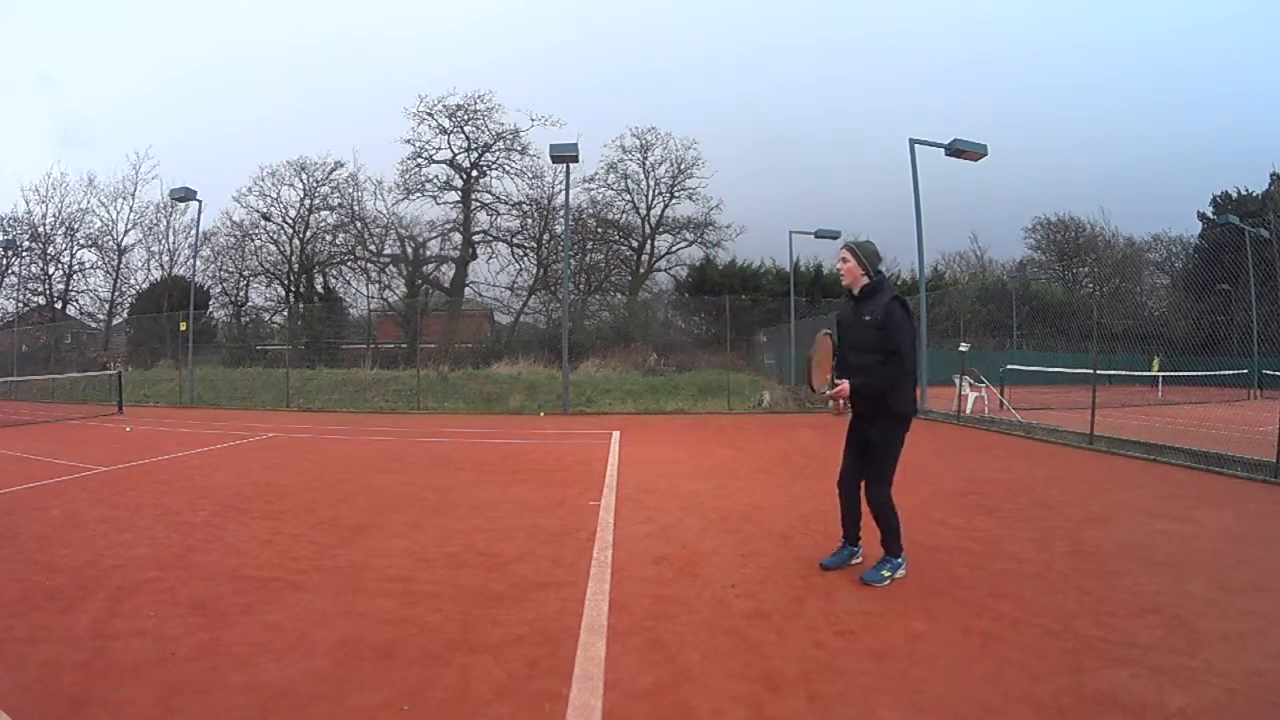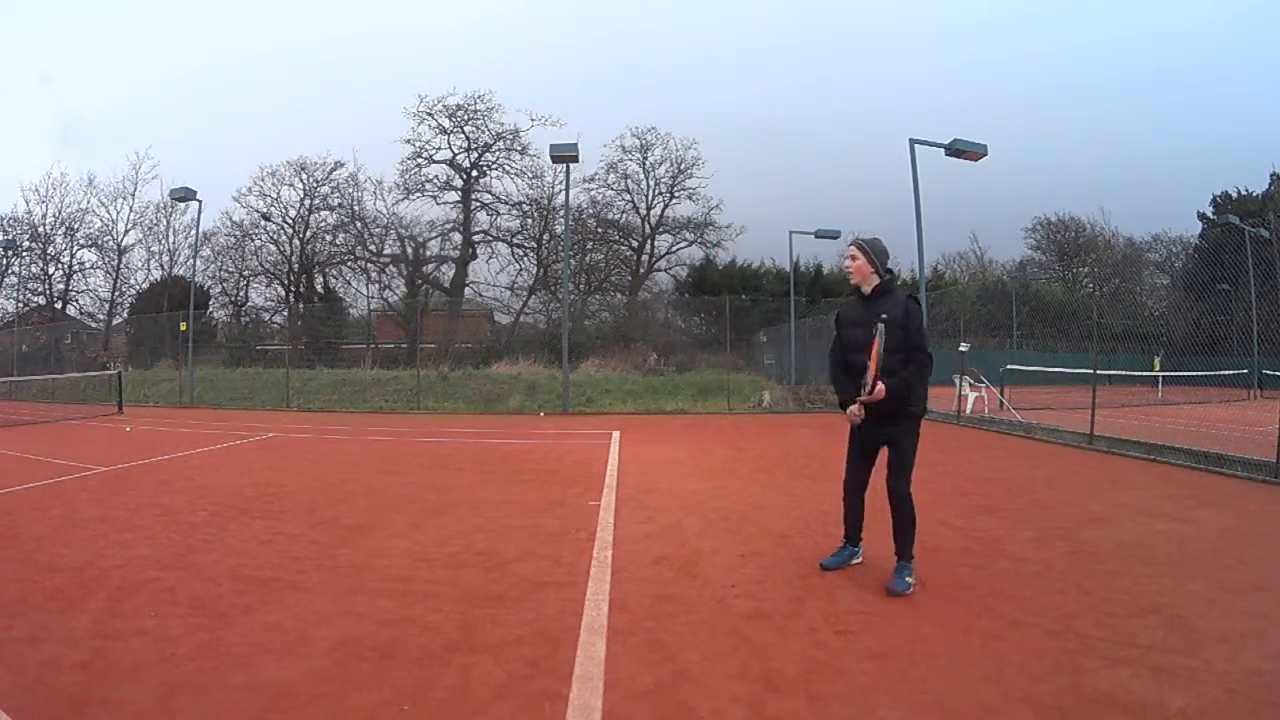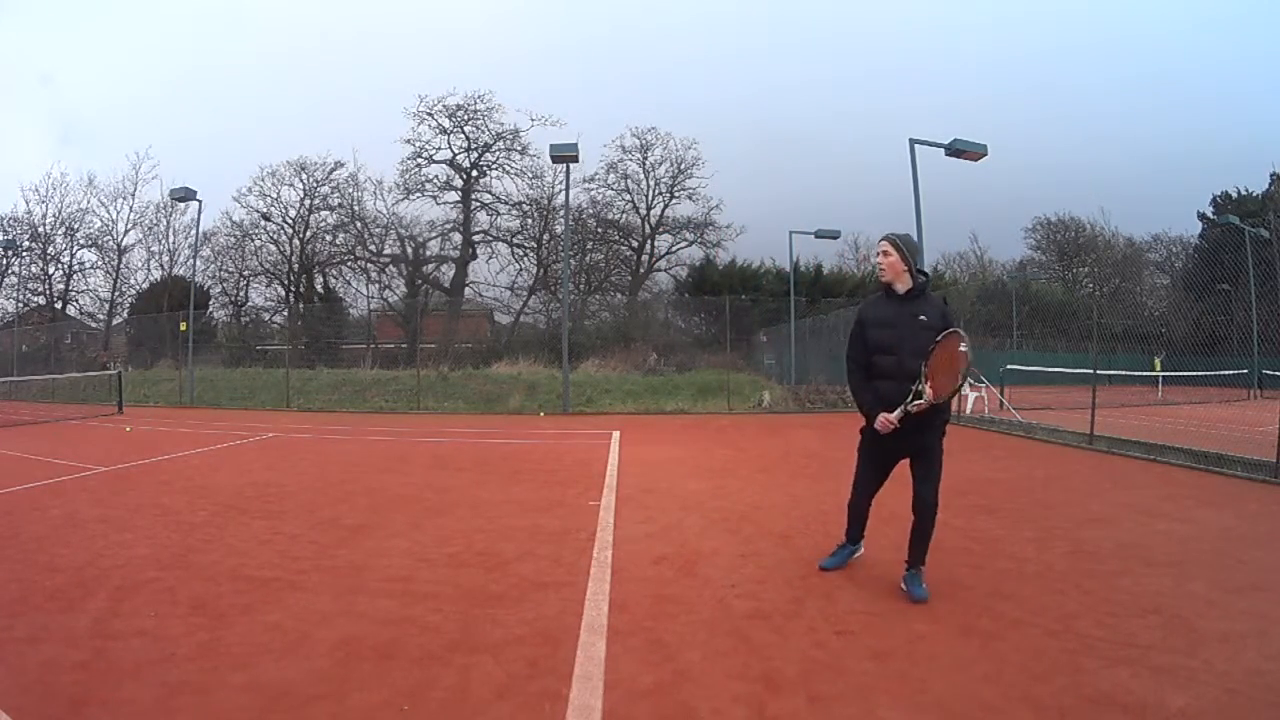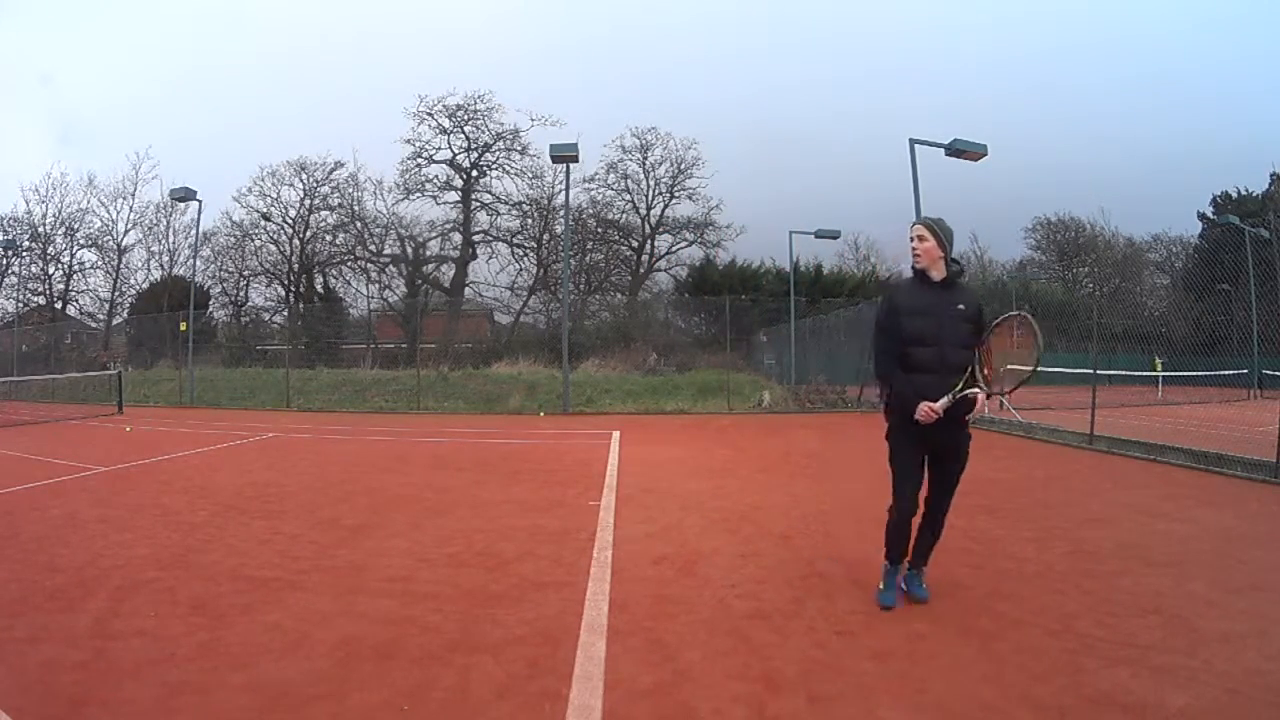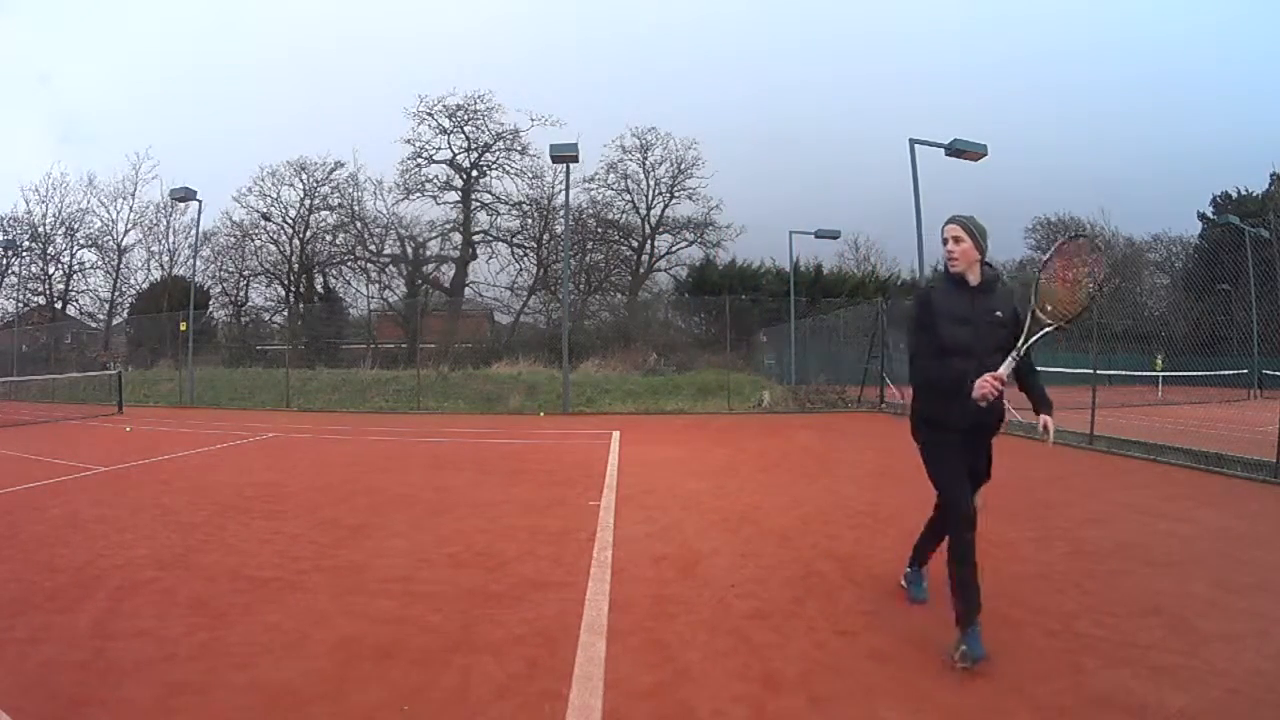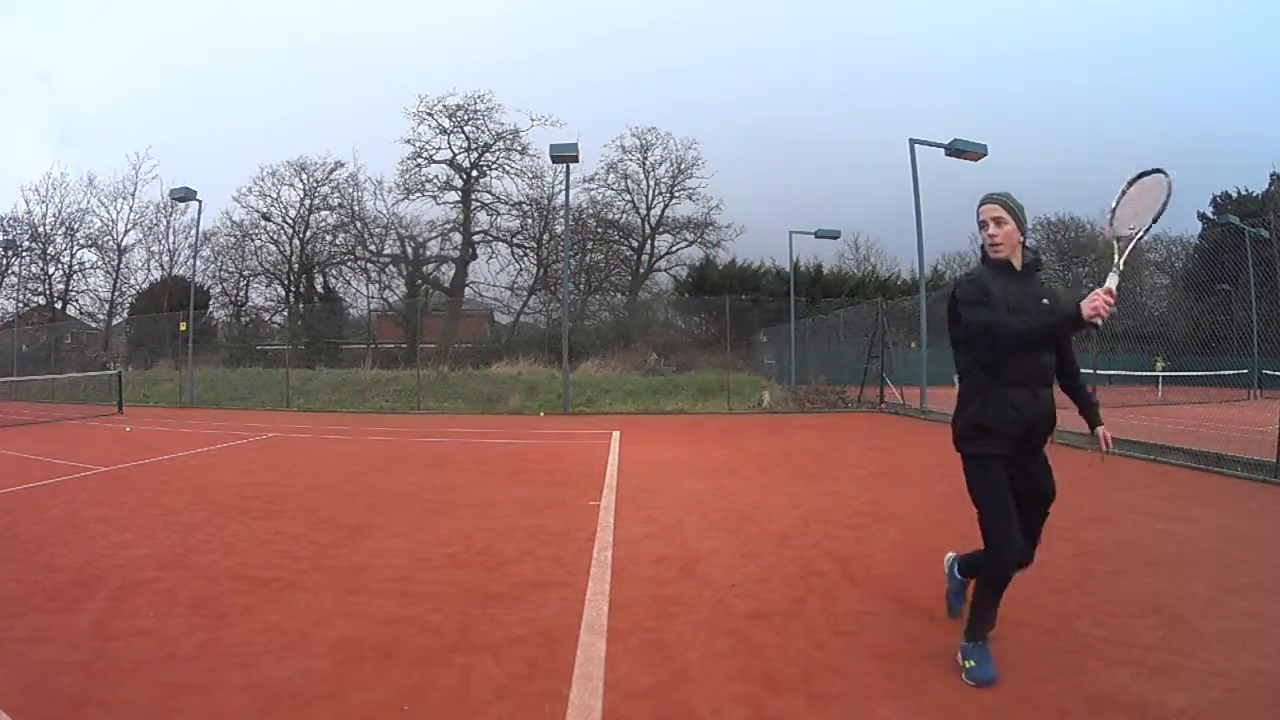
dt=0.2s
person 1, frame 1
left shoulder: (890, 307)
right shoulder: (848, 310)
left elbow: (901, 366)
left wrist: (856, 387)
right wrist: (843, 389)
left hip: (891, 413)
right hip: (863, 412)
left knee: (876, 488)
right knee: (847, 481)
left ankle: (894, 557)
right ankle: (851, 547)
person 1, frame 2
left shoulder: (904, 305)
right shoulder: (848, 311)
left elbow: (922, 362)
right elbow: (838, 362)
left wrist: (890, 388)
right wrist: (847, 400)
left hip: (902, 414)
right hip: (865, 414)
left knee: (898, 488)
right knee: (853, 484)
left ankle: (905, 564)
right ankle: (852, 546)
person 1, frame 3
left shoulder: (935, 308)
right shoulder: (870, 310)
right elbow: (855, 367)
right wrist: (871, 410)
left hip: (927, 425)
right hip: (882, 422)
left knee: (925, 500)
right knee: (862, 492)
left ankle: (914, 571)
right ankle: (852, 544)
person 1, frame 4
left shoulder: (968, 300)
right shoulder: (898, 296)
right elbow: (884, 360)
right wrist: (910, 403)
left hip: (954, 421)
right hip: (908, 420)
left knee: (939, 504)
right knee: (906, 502)
left ankle: (916, 570)
right ankle: (892, 568)
person 1, frame 5
left shoulder: (1004, 302)
right shoulder: (930, 297)
left elbow: (1023, 364)
right elbow: (921, 367)
left wrist: (1042, 406)
right wrist: (966, 387)
left hip: (980, 428)
right hip: (939, 427)
left knee: (949, 512)
right knee: (962, 518)
left ankle: (915, 568)
right ankle: (968, 627)
person 1, frame 6
left shoulder: (1043, 289)
right shoulder: (973, 286)
left elbow: (1063, 361)
right elbow: (1002, 337)
left wrist: (1092, 416)
right wrist: (1075, 316)
left hip: (1031, 439)
right hip: (985, 438)
left knee: (1020, 548)
right knee: (1007, 547)
left ankle: (962, 568)
right ankle: (975, 642)
